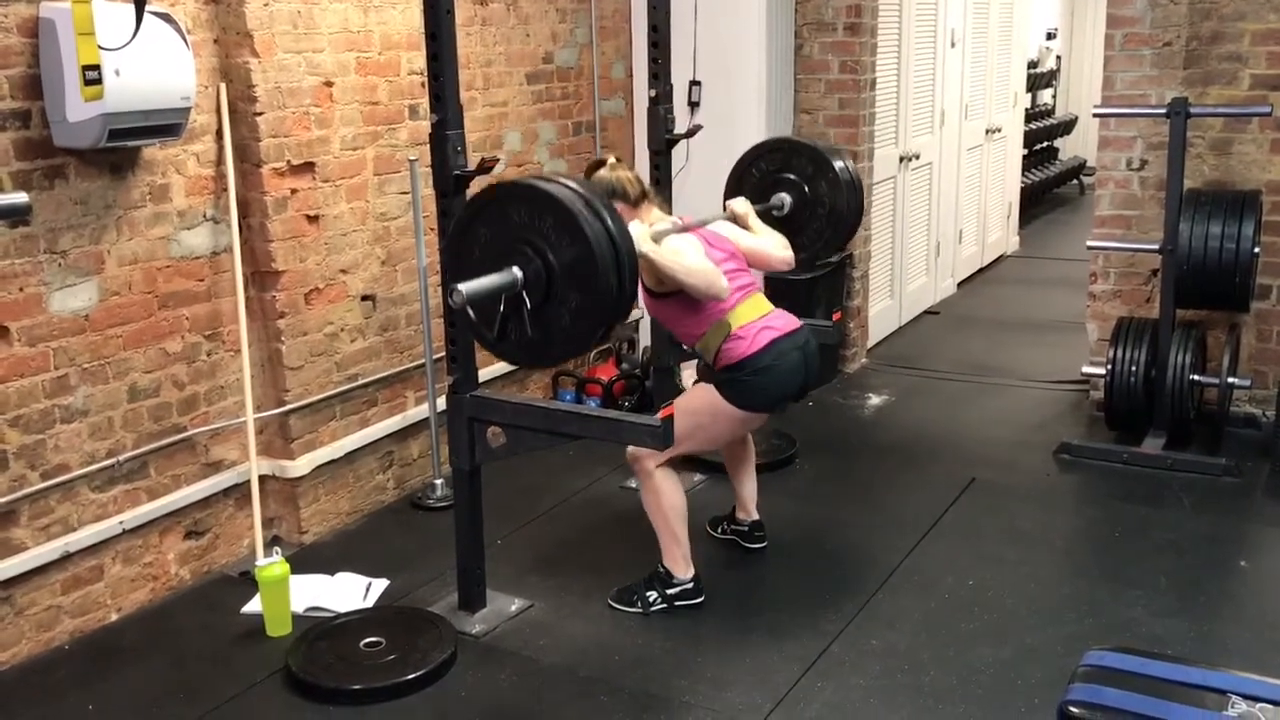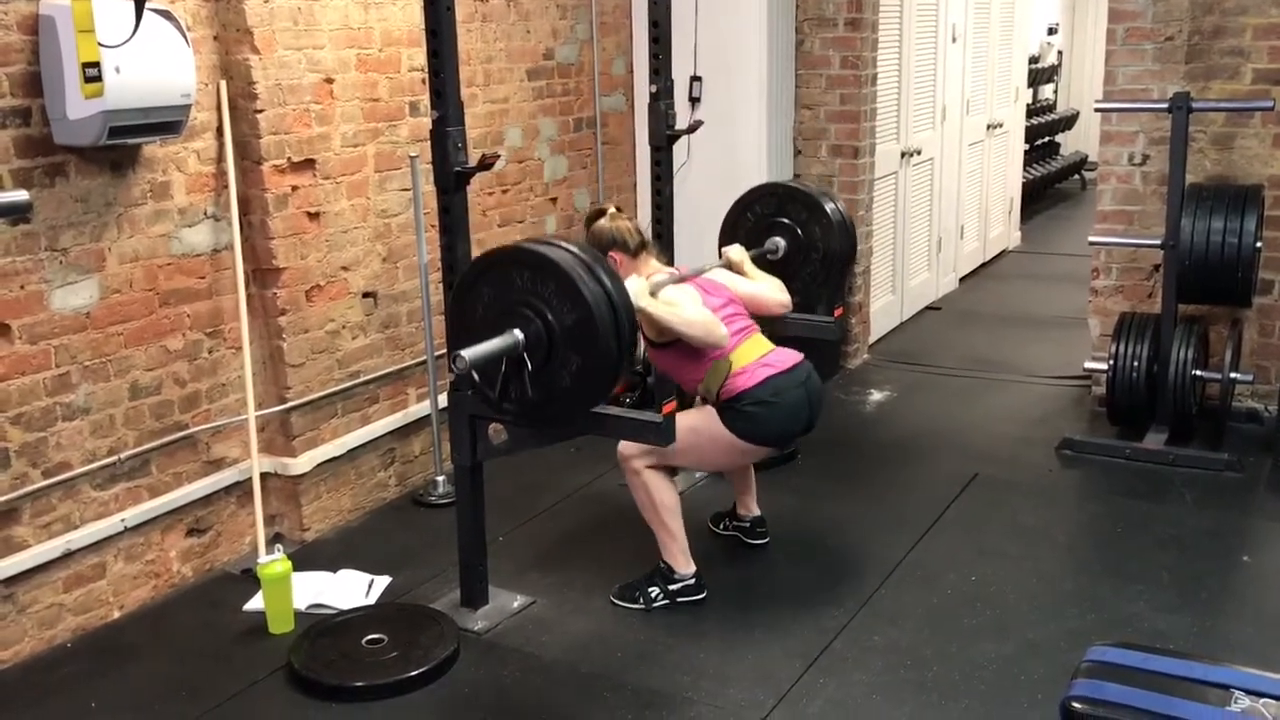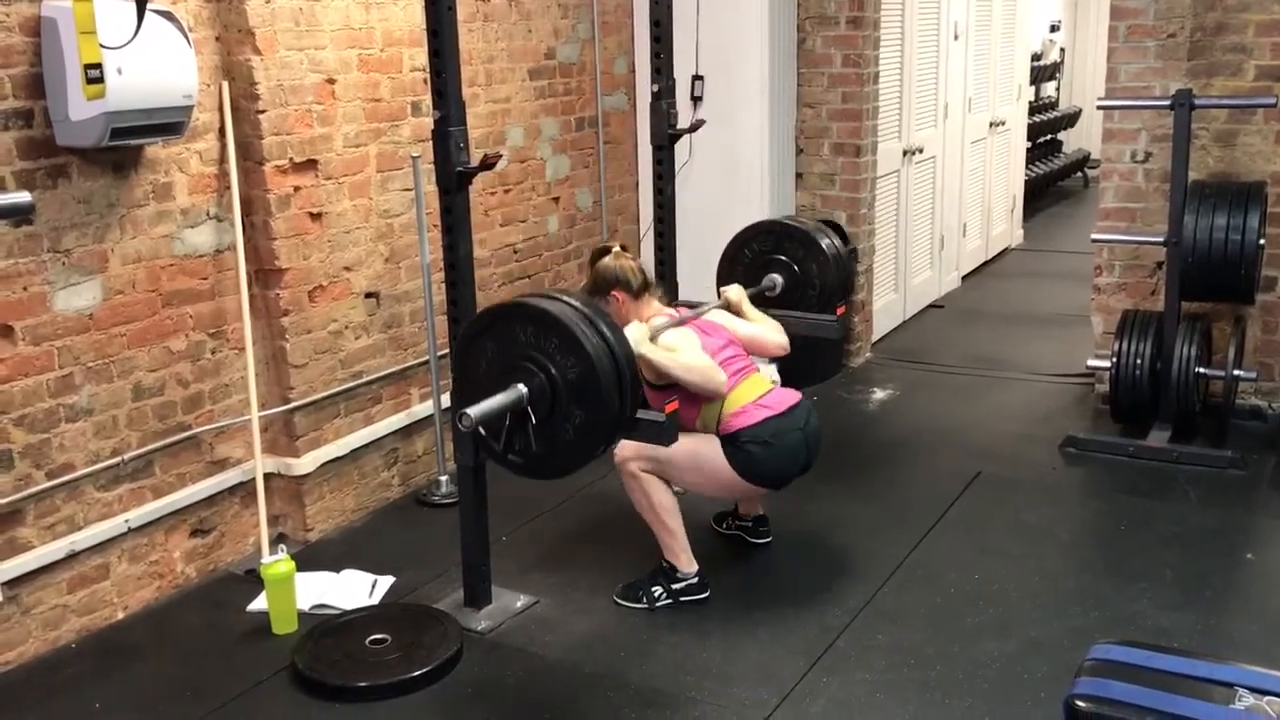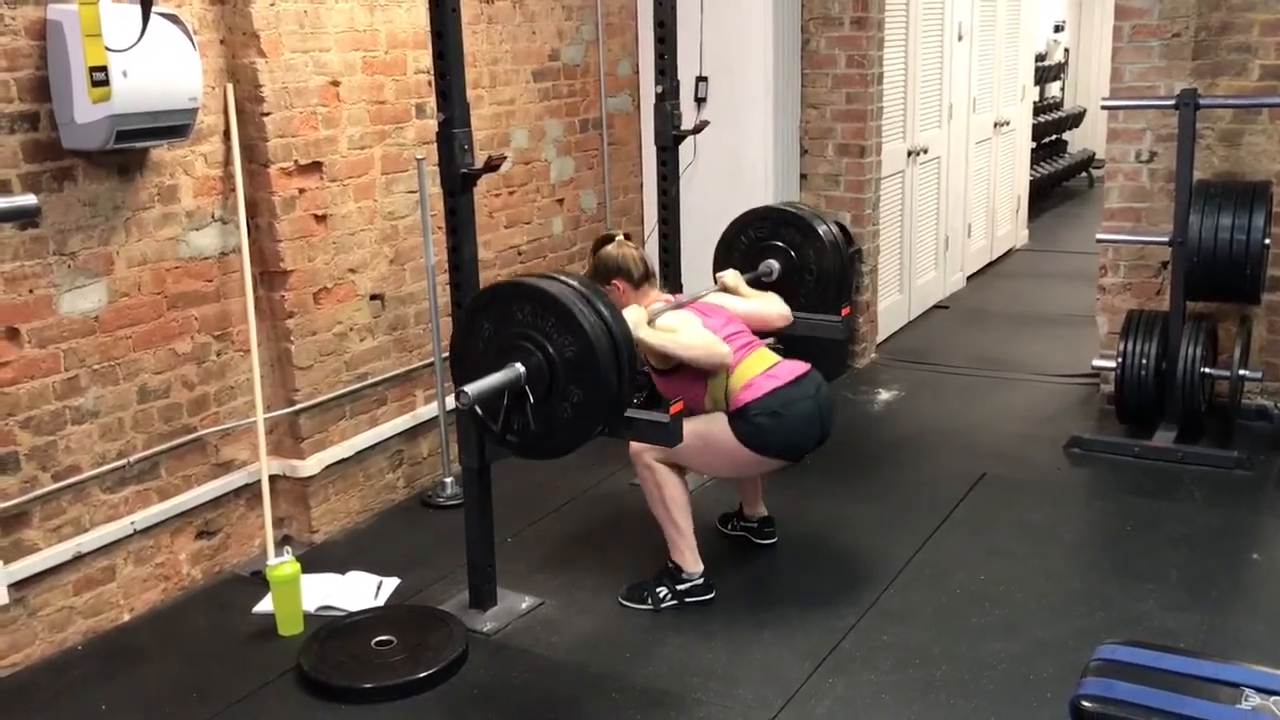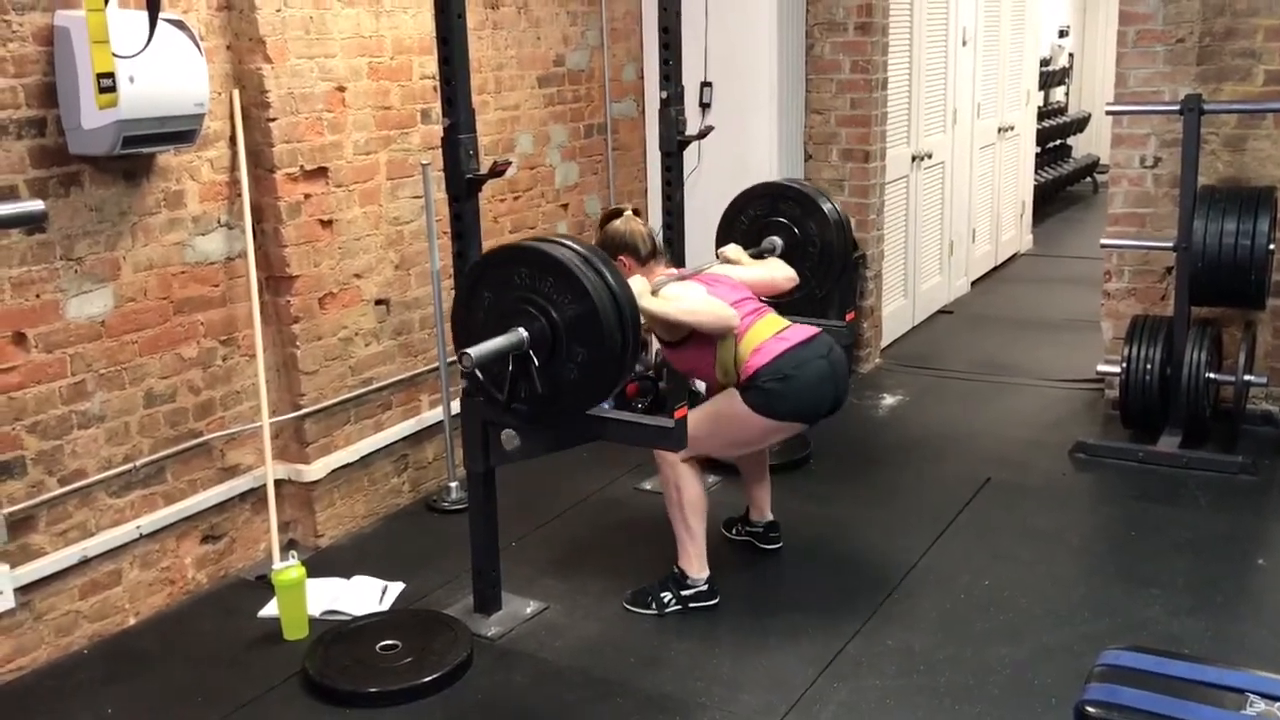
dt=0.4s
person 1, frame 1
left shoulder: (660, 247)
right shoulder: (709, 228)
left elbow: (716, 286)
right elbow: (784, 257)
left wrist: (644, 250)
right wrist: (749, 216)
left hip: (764, 368)
right hip: (798, 348)
left knee: (647, 453)
right knee: (725, 414)
left ankle: (679, 581)
right ankle: (747, 521)
person 1, frame 2
left shoulder: (657, 297)
right shoulder: (706, 275)
left elbow: (716, 335)
right elbow: (780, 301)
left wrist: (641, 303)
right wrist: (744, 264)
left hip: (770, 406)
right hip: (802, 385)
left knee: (636, 454)
right knee: (720, 423)
left ankle: (680, 577)
right ankle: (748, 517)
person 1, frame 3
left shoulder: (657, 338)
right shoulder: (704, 317)
left elbow: (715, 382)
right elbow: (780, 343)
left wrist: (642, 349)
right wrist: (743, 304)
left hip: (769, 449)
right hip: (801, 426)
left knee: (632, 457)
left ankle: (683, 576)
right ankle: (751, 517)
person 1, frame 4
left shoulder: (657, 323)
right shoulder: (703, 300)
left elbow: (718, 354)
right elbow: (781, 314)
left wrist: (641, 334)
right wrist: (740, 287)
left hip: (782, 418)
right hip: (813, 398)
left knee: (649, 450)
right knee: (726, 425)
left ankle: (688, 576)
right ankle: (755, 518)
person 1, frame 5
left shoulder: (662, 294)
right shoulder: (706, 273)
left elbow: (725, 318)
right elbow: (787, 276)
left wrist: (645, 304)
right wrist: (741, 259)
left hip: (793, 379)
right hip: (826, 361)
left knee: (674, 448)
right knee: (740, 419)
left ankle: (693, 582)
right ankle: (760, 523)
